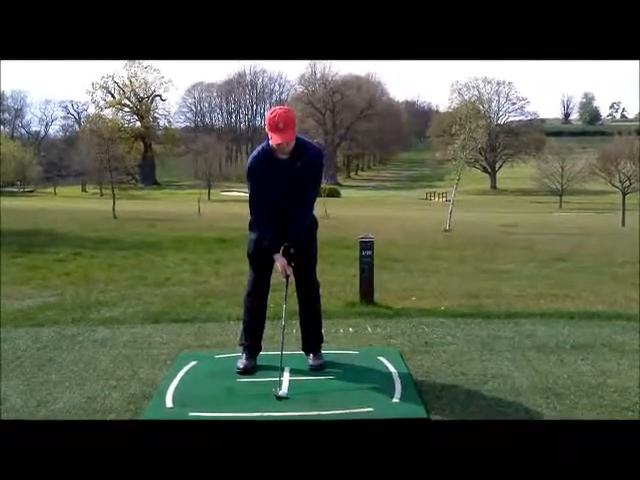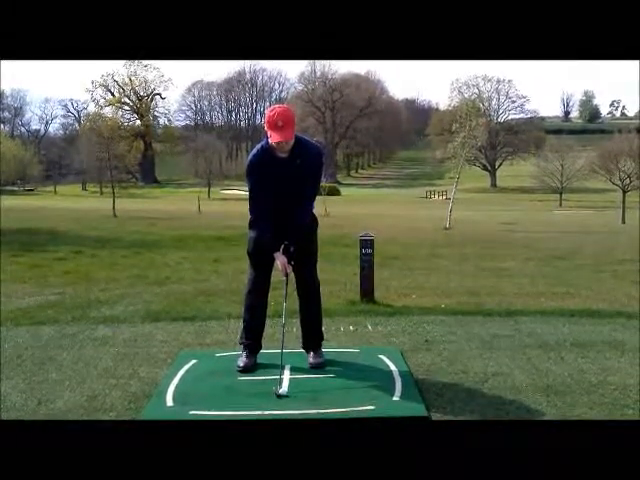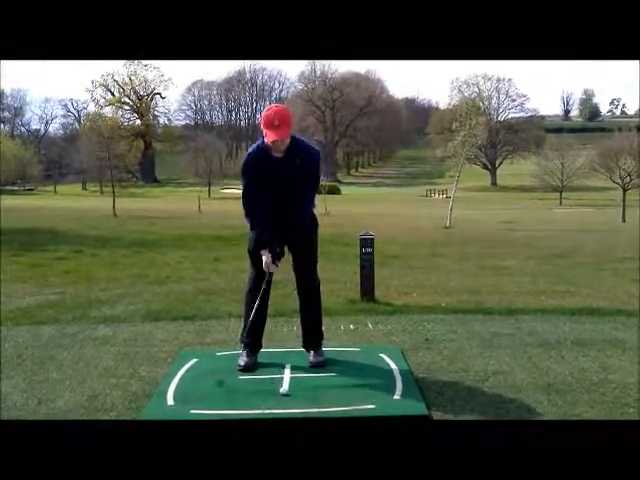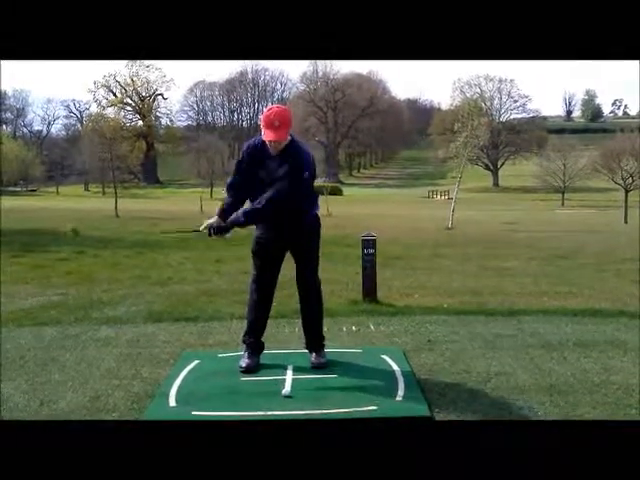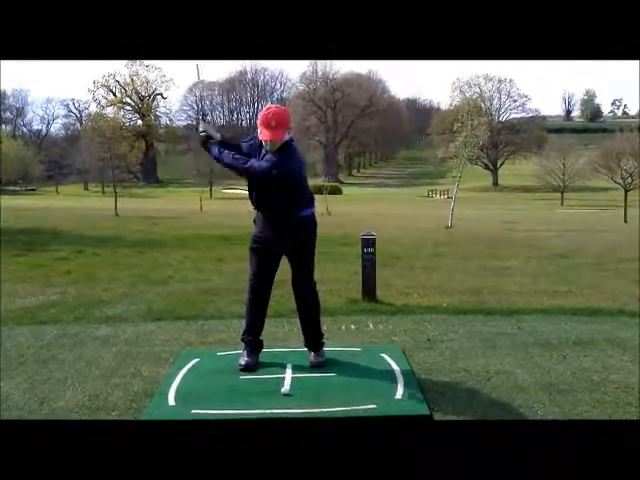
dt=0.2s
person 1, frame 1
left shoulder: (312, 155)
right shoulder: (257, 161)
left elbow: (306, 202)
right elbow: (259, 209)
left wrist: (291, 244)
right wrist: (274, 251)
left hip: (301, 226)
right hip: (265, 227)
left knee: (308, 286)
right knee: (257, 286)
left ankle: (313, 348)
right ankle: (249, 350)
person 1, frame 2
left shoulder: (312, 153)
right shoulder: (257, 159)
left elbow: (306, 200)
right elbow: (259, 208)
left wrist: (291, 243)
right wrist: (275, 249)
left hip: (301, 224)
right hip: (265, 225)
left knee: (308, 284)
right knee: (257, 285)
left ankle: (313, 346)
right ankle: (249, 348)
person 1, frame 3
left shoulder: (308, 154)
right shoulder: (253, 158)
left elbow: (303, 201)
right elbow: (252, 205)
left wrist: (282, 244)
right wrist: (264, 248)
left hip: (300, 223)
right hip: (264, 223)
left knee: (308, 282)
right knee: (257, 283)
left ankle: (313, 345)
right ankle: (250, 347)
person 1, frame 4
left shoulder: (300, 160)
right shoulder: (252, 150)
left elbow: (273, 201)
right elbow: (238, 187)
left wrist: (232, 222)
right wrist: (222, 216)
left hip: (301, 223)
right hip: (269, 224)
left knee: (308, 284)
right knee: (261, 285)
left ankle: (316, 346)
right ankle: (252, 347)
person 1, frame 5
left shoulder: (286, 162)
right shoulder: (259, 143)
left elbow: (242, 166)
right elbow: (243, 155)
left wrist: (212, 145)
right wrist: (219, 139)
left hip: (298, 224)
right hip: (267, 222)
left knee: (304, 285)
right knee: (257, 284)
left ankle: (315, 345)
right ankle: (251, 346)
